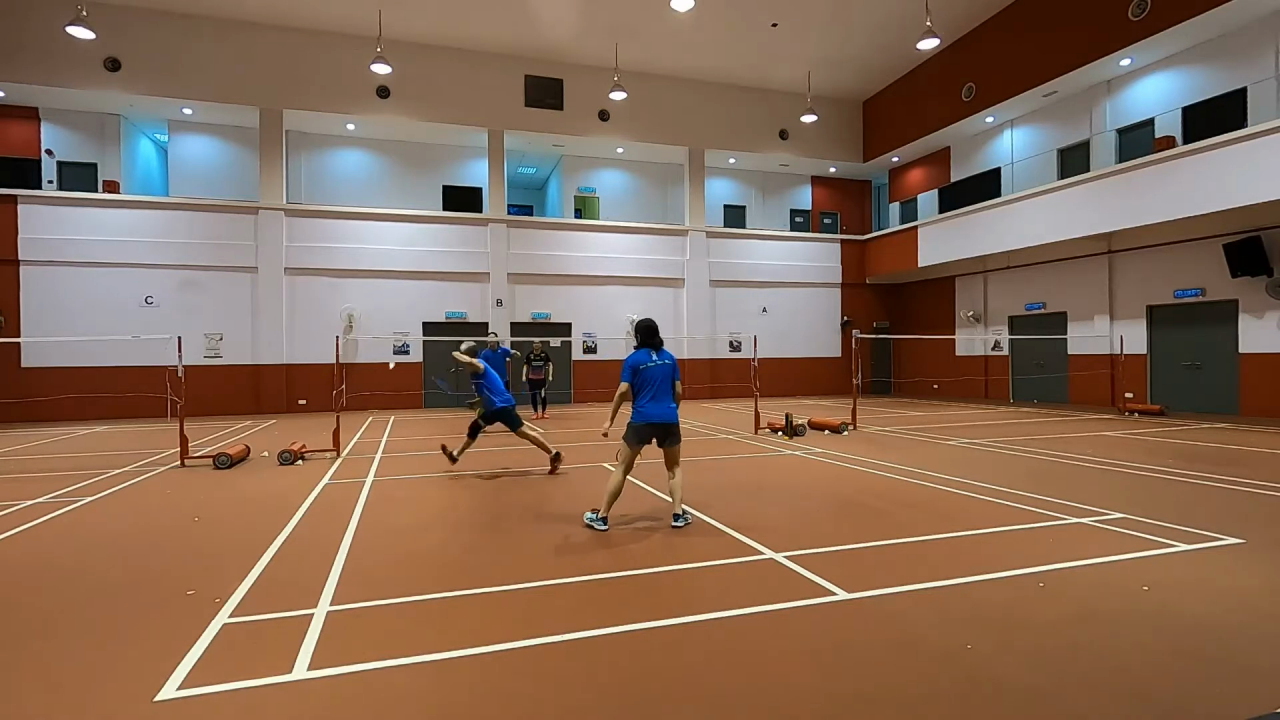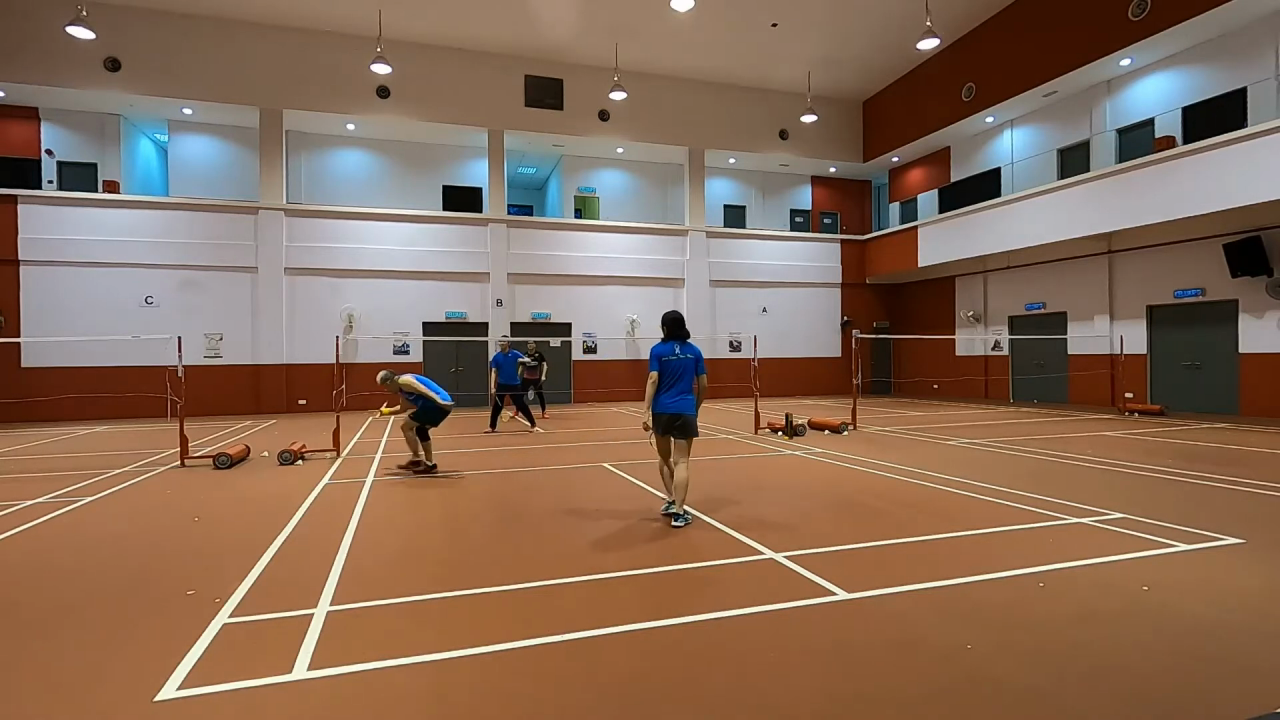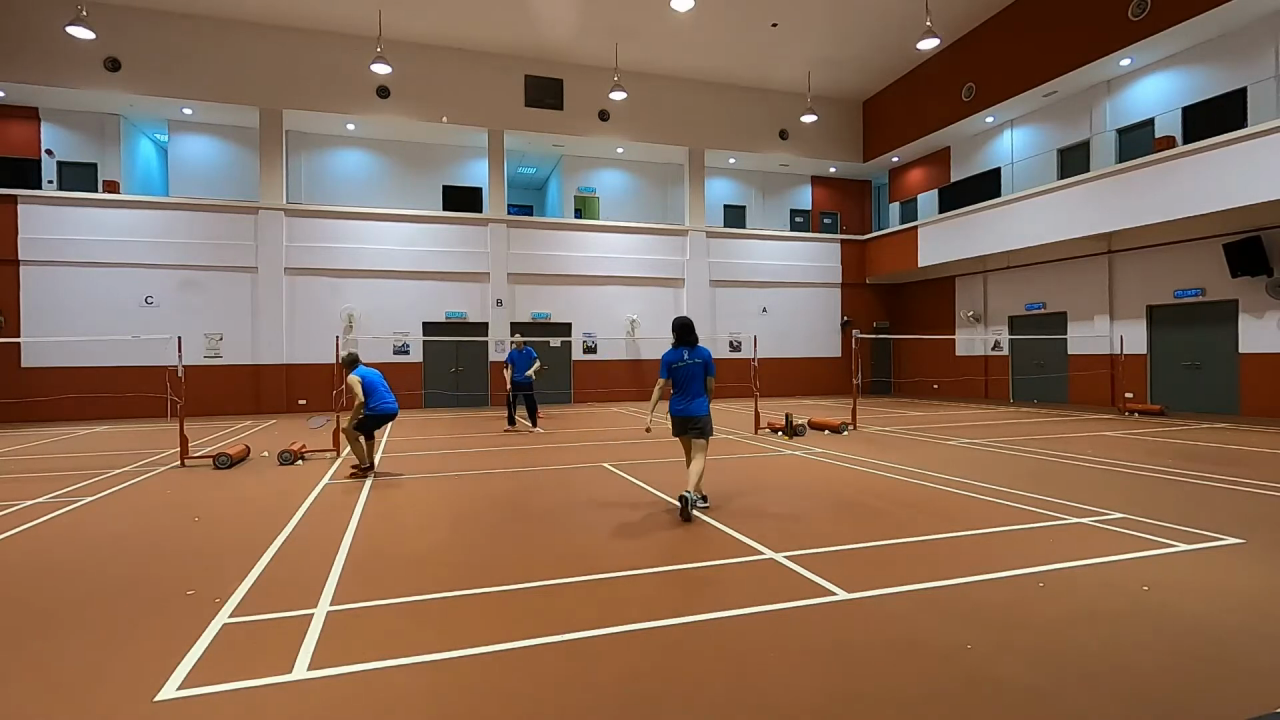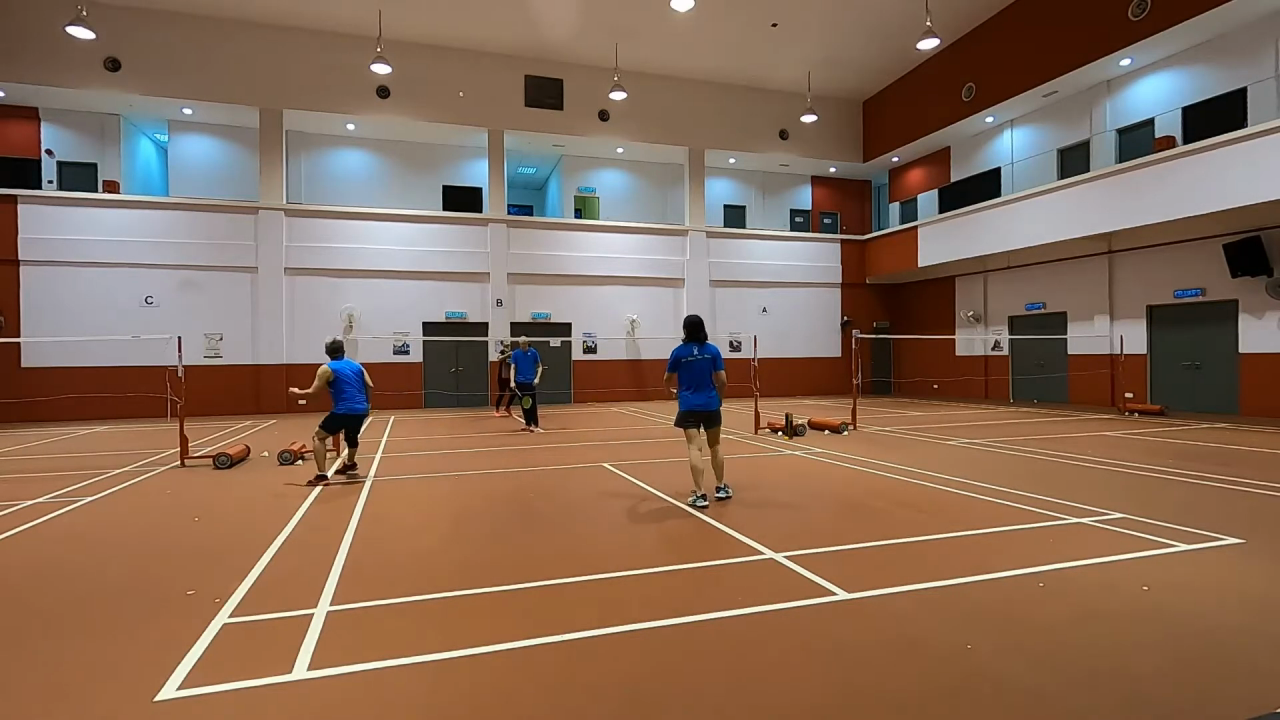
dt=0.3s
person 1, frame 1
left shoulder: (633, 359)
right shoulder: (670, 358)
left elbow: (623, 391)
right elbow: (679, 391)
left wrist: (610, 420)
left hip: (642, 419)
right hip: (669, 419)
left knee: (622, 469)
right knee: (674, 468)
left ankle: (601, 516)
right ankle: (678, 514)
person 1, frame 2
left shoulder: (658, 350)
right shoulder: (694, 351)
left elbow: (653, 380)
right elbow: (702, 385)
left wrist: (647, 411)
right wrist: (696, 408)
left hip: (661, 410)
right hip: (685, 411)
left knee: (665, 458)
right knee: (681, 462)
left ankle: (671, 501)
right ankle: (679, 512)
person 1, frame 3
left shoulder: (668, 356)
right shoulder: (704, 354)
left elbow: (661, 386)
right elbow: (711, 386)
left wrist: (650, 415)
left hip: (678, 412)
right hip: (699, 411)
left knee: (690, 454)
right knee: (699, 458)
left ankle: (699, 496)
right ankle: (689, 493)
person 1, frame 4
left shoulder: (678, 352)
right shoulder: (713, 350)
left elbow: (667, 378)
right elbow: (722, 380)
left wrist: (670, 388)
right wrist: (719, 397)
left hip: (688, 406)
right hip: (710, 405)
left knee: (695, 449)
right knee: (715, 446)
left ankle: (700, 494)
right ankle: (720, 486)
